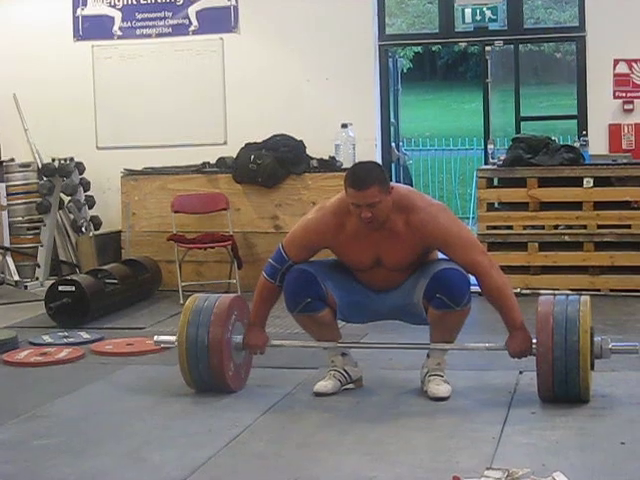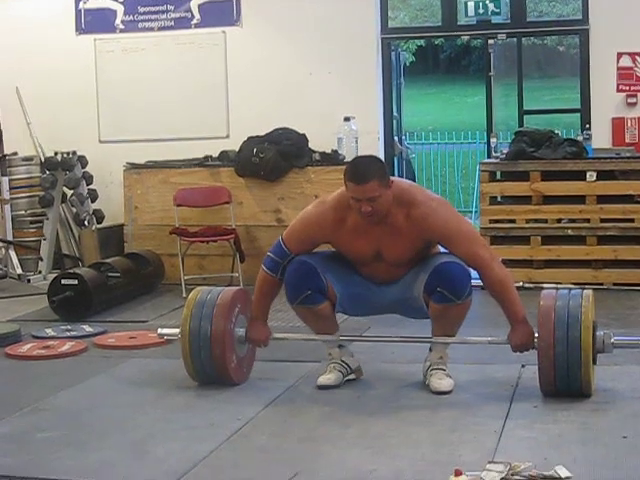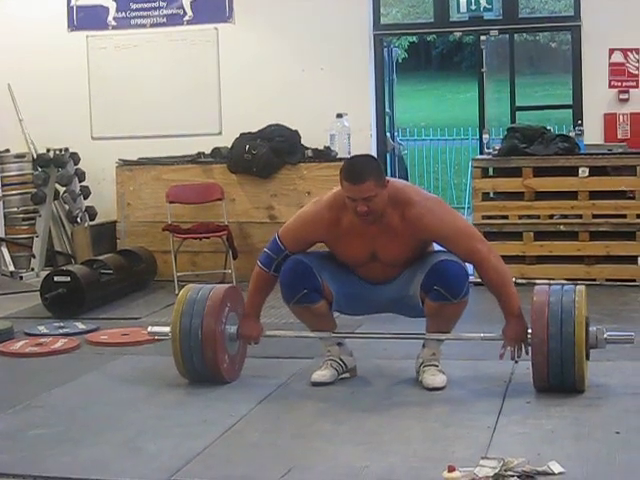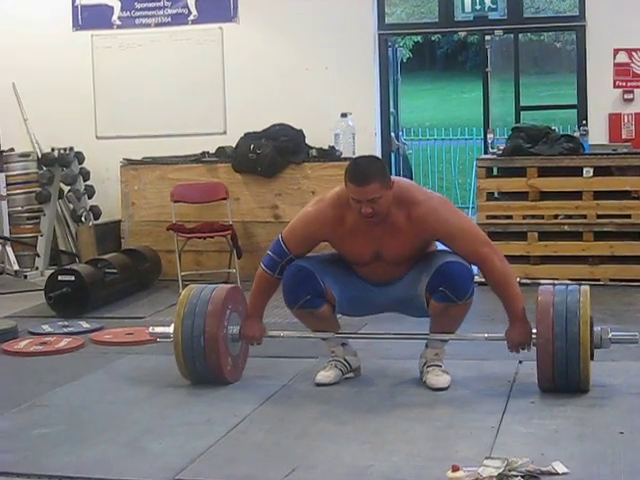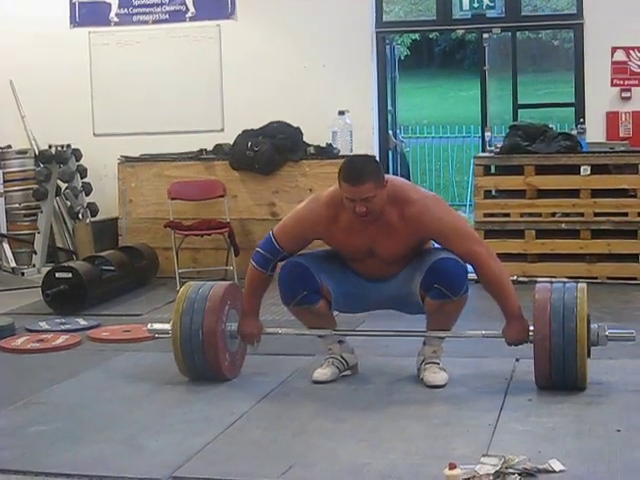
dt=0.5s
person 1, frame 1
left shoulder: (424, 214)
right shoulder: (326, 219)
left elbow: (484, 267)
right elbow: (277, 266)
left wrist: (517, 330)
right wrist: (256, 326)
left hip: (414, 292)
right hip: (359, 292)
left knee: (453, 281)
right knee: (298, 284)
left ankle: (435, 366)
right ankle: (342, 364)
person 1, frame 2
left shoulder: (425, 209)
right shoulder: (326, 213)
left elbow: (486, 261)
right elbow: (276, 259)
left wrist: (519, 323)
right wrist: (258, 320)
left hip: (414, 286)
right hip: (359, 285)
left knee: (454, 275)
right knee: (298, 274)
left ankle: (437, 359)
right ankle: (341, 357)
person 1, frame 3
left shoulder: (420, 209)
right shoulder: (322, 214)
left elbow: (484, 255)
right elbow: (272, 256)
left wrist: (514, 319)
right wrist: (250, 317)
left hip: (411, 285)
right hip: (354, 286)
left knee: (451, 273)
right knee: (294, 274)
left ankle: (430, 356)
right ankle: (338, 354)
person 1, frame 4
left shoulder: (425, 208)
right shoulder: (325, 212)
left elbow: (488, 256)
right elbow: (276, 258)
left wrist: (518, 320)
right wrist: (253, 317)
left hip: (414, 284)
right hip: (356, 285)
left knee: (457, 274)
right knee: (297, 280)
left ankle: (433, 356)
right ankle: (342, 355)
person 1, frame 5
left shoulder: (418, 207)
right shoulder: (319, 210)
left elbow: (481, 256)
right elbow: (266, 253)
left wrist: (514, 318)
right wrist: (249, 314)
left hip: (410, 280)
right hip: (352, 281)
left knee: (450, 271)
right knee: (292, 276)
left ankle: (431, 353)
right ankle: (339, 352)
